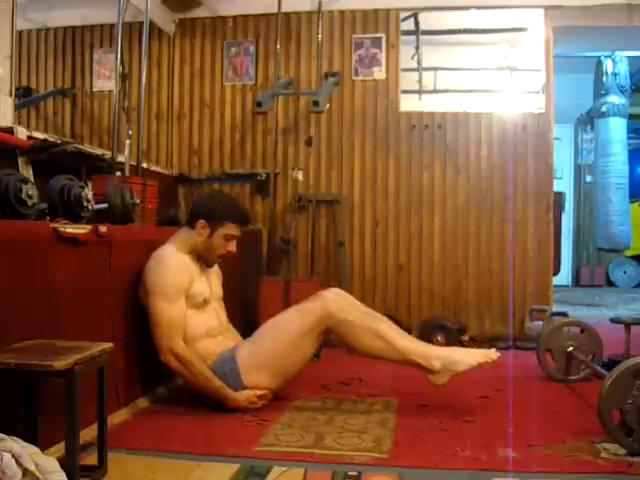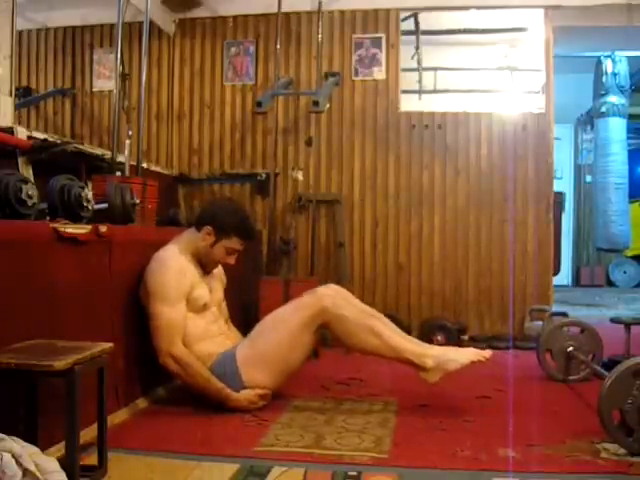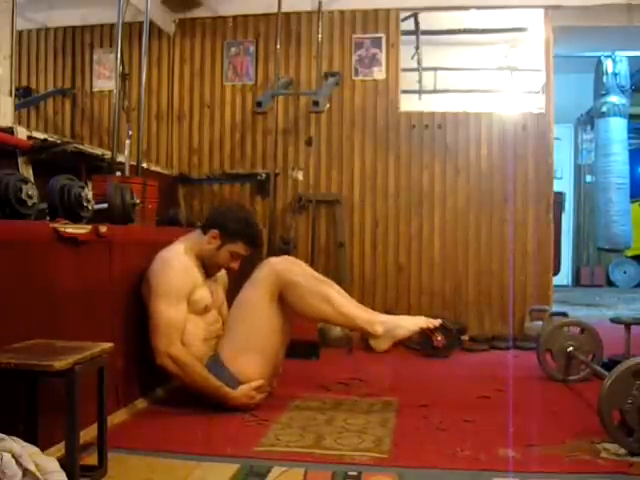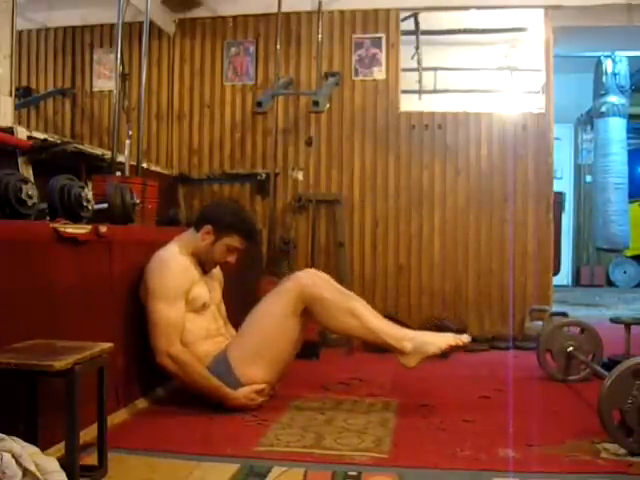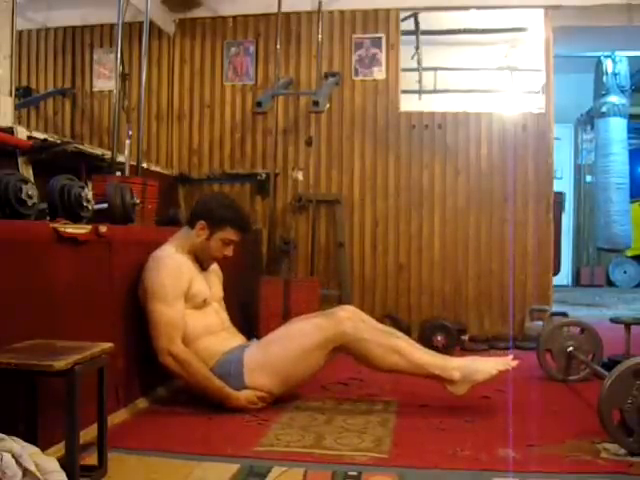
dt=1s
person 1, frame 1
left shoulder: (206, 264)
right shoulder: (167, 265)
right elbow: (171, 351)
left wrist: (258, 357)
right wrist: (229, 396)
left hip: (235, 363)
right hip: (225, 375)
left knee: (331, 302)
right knee: (329, 305)
left ankle: (431, 358)
right ankle: (434, 360)
person 1, frame 2
left shoulder: (210, 267)
right shoulder: (169, 267)
right elbow: (170, 353)
left wrist: (255, 356)
right wrist: (229, 397)
left hip: (234, 363)
right hip: (224, 374)
left knee: (329, 297)
right knee: (324, 301)
left ankle: (424, 355)
right ankle: (427, 358)
person 1, frame 3
left shoulder: (212, 268)
right shoulder: (173, 266)
right elbow: (167, 353)
left wrist: (263, 364)
right wrist: (227, 396)
left hip: (230, 370)
right hip: (219, 377)
left knee: (288, 269)
right knee: (276, 270)
left ankle: (375, 325)
right ankle: (378, 327)
person 1, frame 4
left shoulder: (208, 267)
right shoulder: (169, 266)
right elbow: (167, 352)
left wrist: (261, 360)
right wrist: (228, 396)
left hip: (232, 365)
right hip: (224, 377)
left knee: (311, 282)
right knee: (303, 285)
left ankle: (403, 341)
right ankle: (405, 343)
person 1, frame 5
left shoulder: (207, 266)
right shoulder: (166, 266)
right elbow: (170, 351)
left wrist: (268, 358)
right wrist: (230, 396)
left hip: (241, 357)
right hip: (230, 374)
left knee: (346, 317)
right knee: (341, 325)
left ankle: (448, 368)
right ankle: (452, 371)
